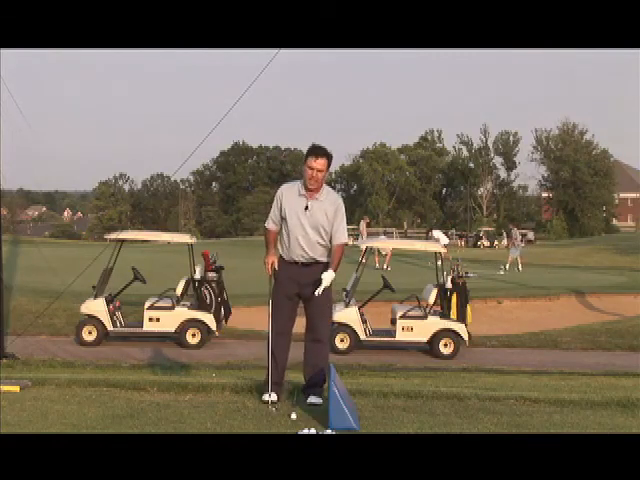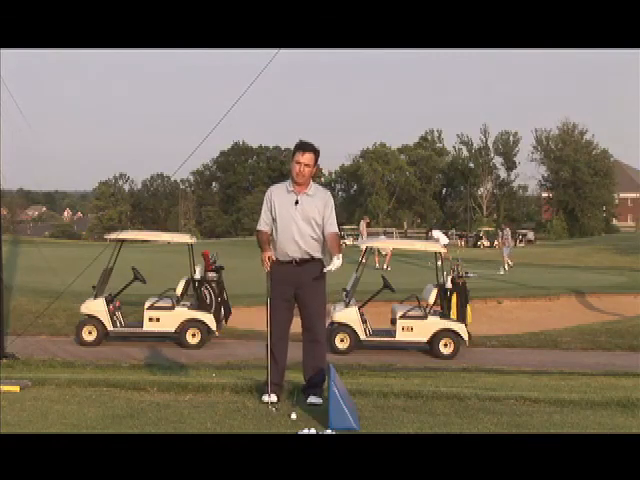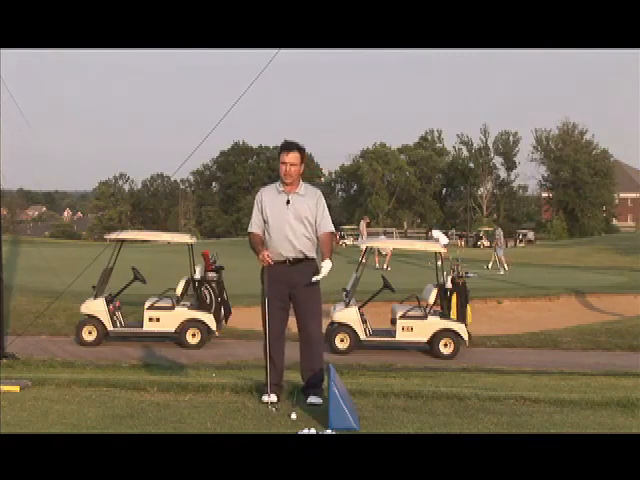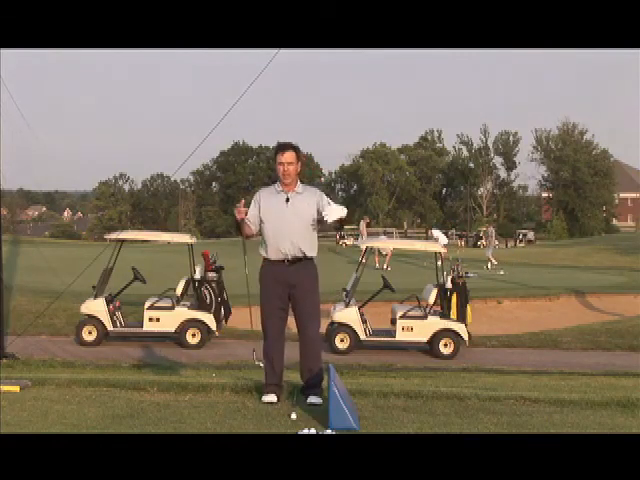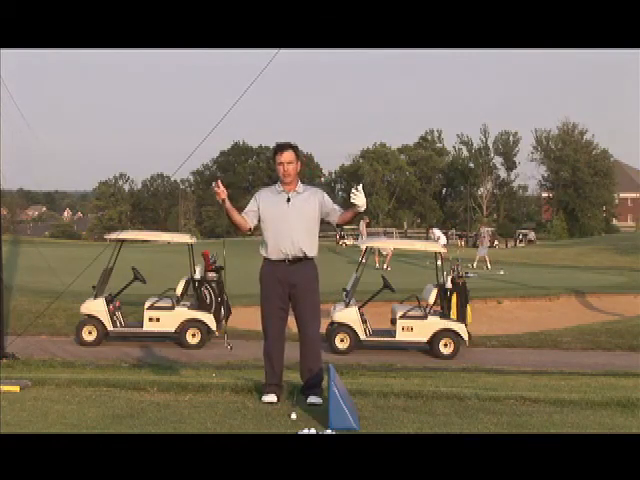
dt=0.4s
person 1, frame 1
left shoulder: (334, 201)
right shoulder: (285, 192)
left elbow: (339, 241)
right elbow: (272, 226)
left wrist: (331, 271)
right wrist: (271, 251)
left hip: (317, 272)
right hip: (287, 269)
left knee: (318, 332)
right knee: (279, 328)
left ankle: (314, 388)
right ankle: (273, 385)
person 1, frame 2
left shoulder: (324, 196)
right shoulder: (274, 193)
left elbow: (330, 232)
right elbow: (263, 228)
left wrist: (336, 255)
right wrist: (265, 249)
left hip: (312, 270)
right hip: (280, 269)
left knee: (315, 330)
right knee: (277, 329)
left ankle: (314, 388)
right ankle: (273, 387)
person 1, frame 3
left shoulder: (314, 196)
right shoulder: (264, 195)
left elbow: (326, 232)
right elbow: (255, 231)
left wrist: (327, 259)
right wrist: (260, 250)
left hip: (306, 269)
right hip: (274, 270)
left knee: (311, 329)
right knee: (273, 330)
left ankle: (313, 388)
right ankle: (273, 387)
person 1, frame 4
left shoulder: (314, 195)
right shoulder: (262, 196)
left elbow: (333, 220)
right elbow: (250, 231)
left wrist: (340, 212)
right wrist: (240, 218)
left hip: (304, 268)
right hip: (272, 269)
left knee: (310, 329)
right knee: (272, 330)
left ankle: (312, 388)
right ankle: (272, 387)
person 1, frame 5
left shoulder: (315, 195)
right shoulder: (263, 196)
left elbow: (338, 217)
right elbow: (244, 224)
left wrist: (357, 208)
right wrist: (225, 202)
left hip: (304, 268)
right hip: (273, 269)
left knee: (310, 329)
right knee: (273, 330)
left ankle: (313, 388)
right ankle: (272, 387)
